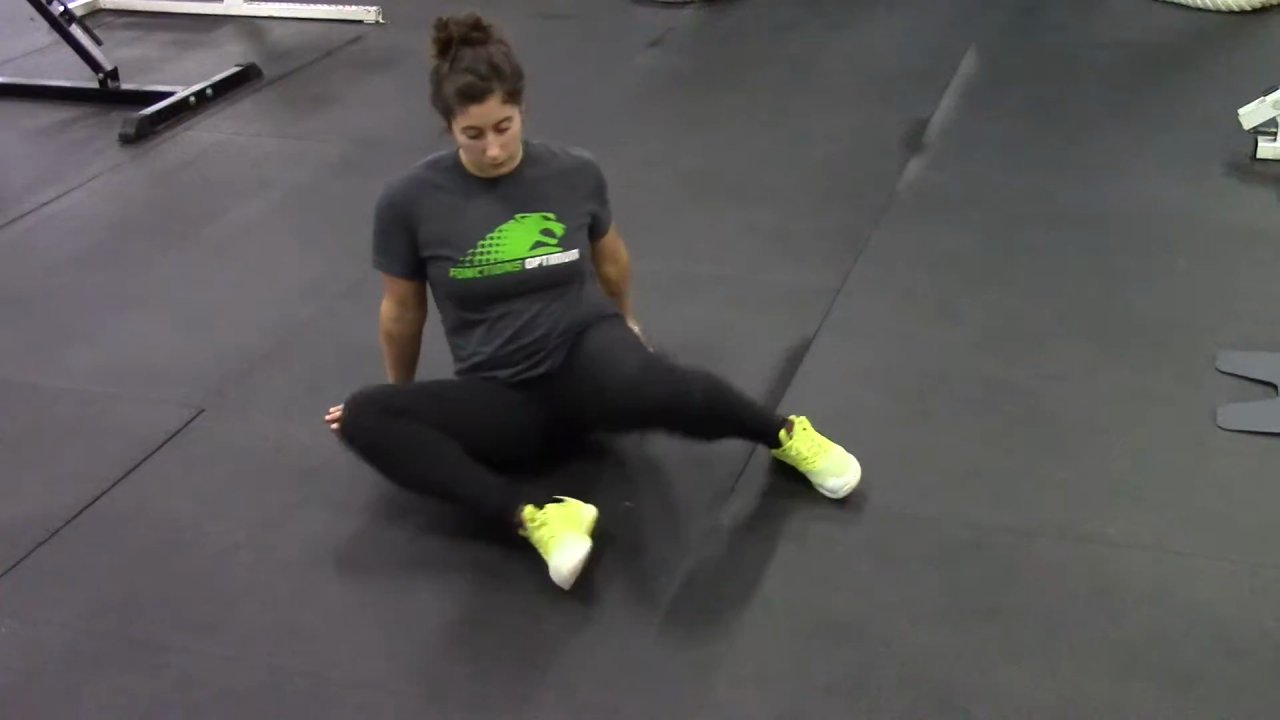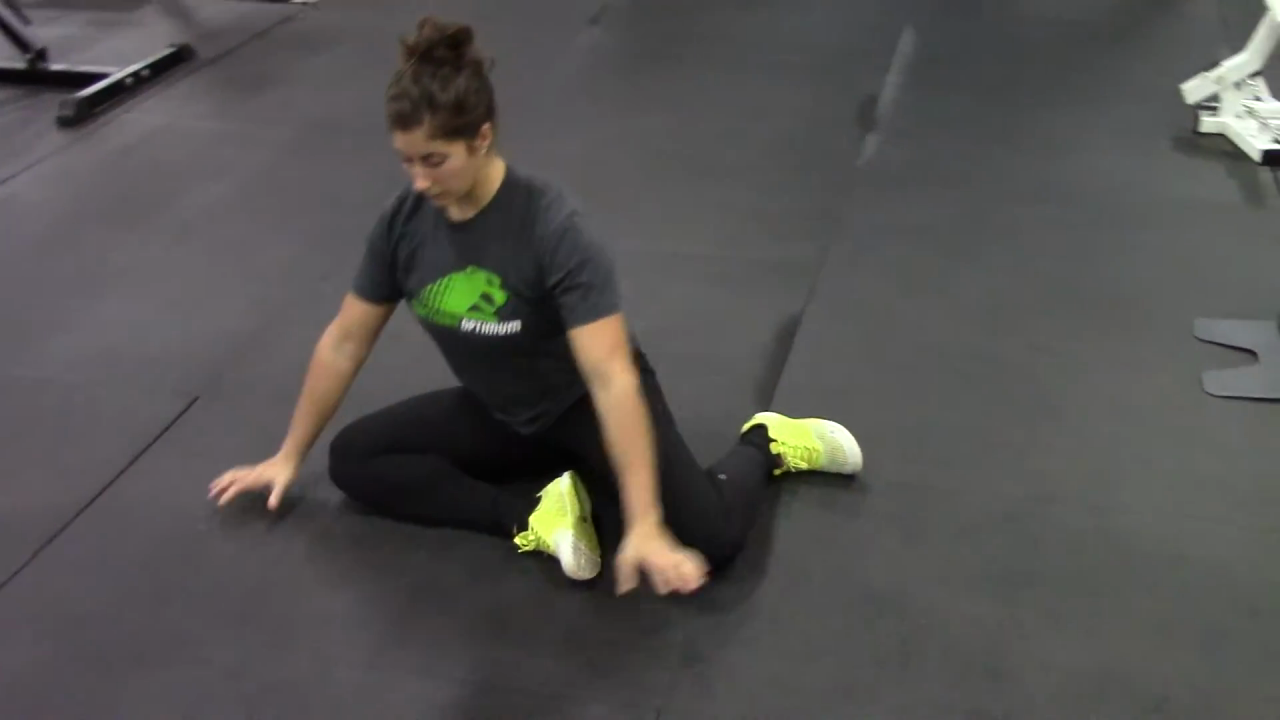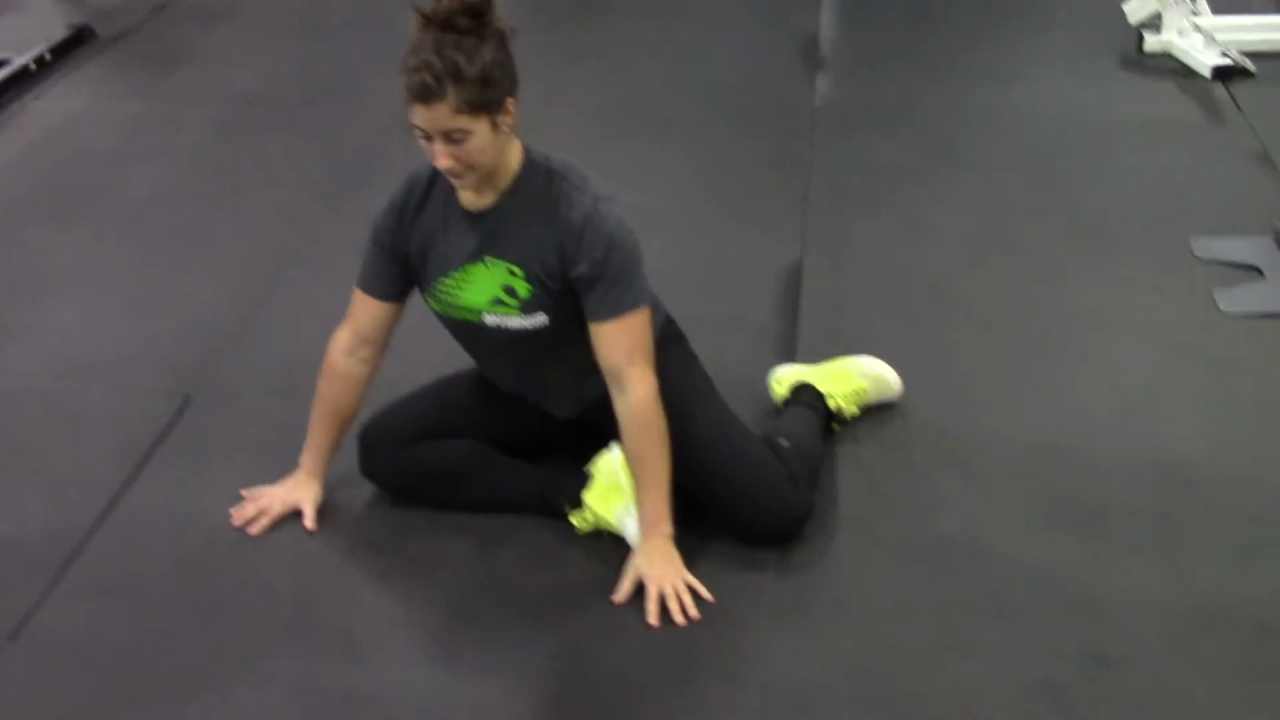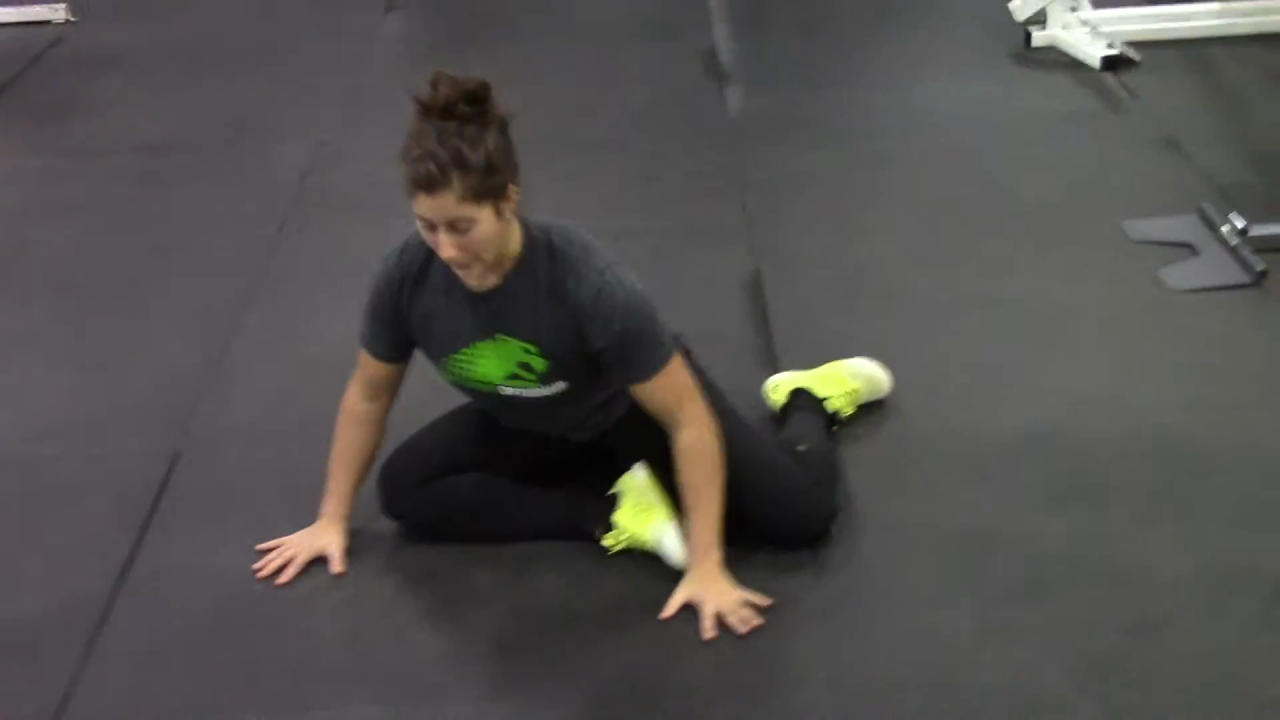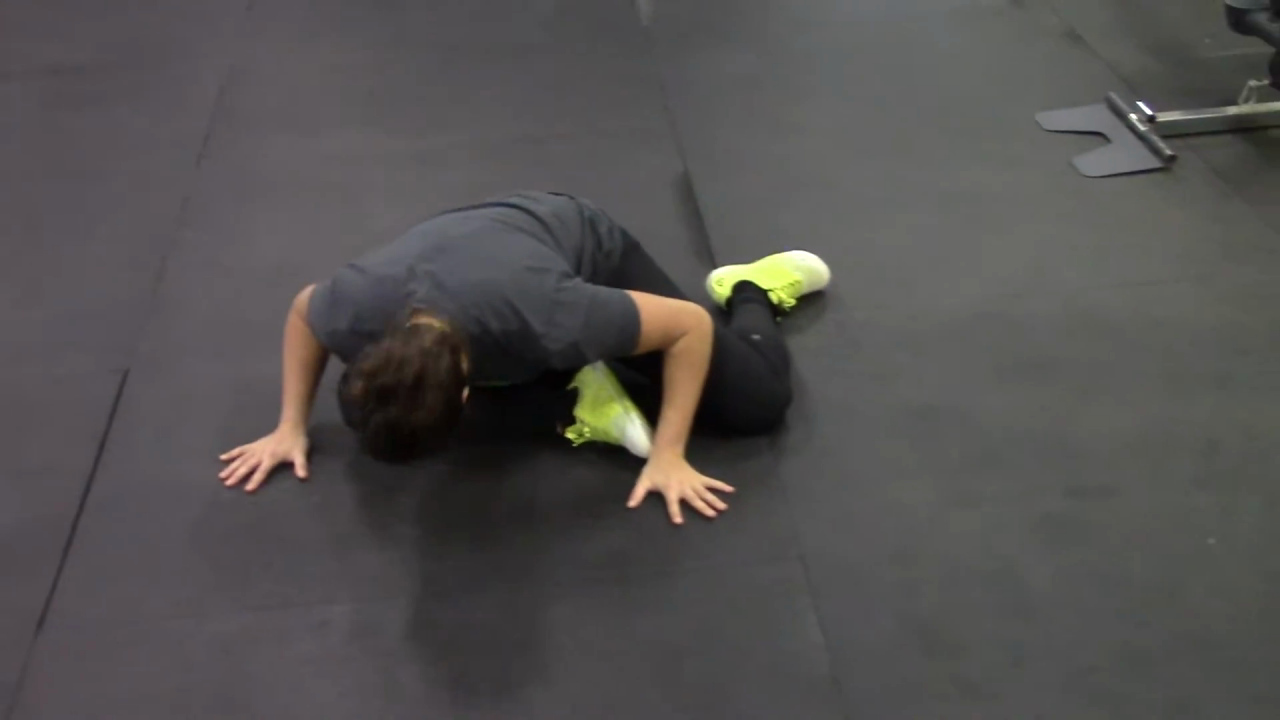
dt=1s
person 1, frame 1
left shoulder: (574, 172)
right shoulder: (410, 200)
right elbow: (401, 311)
left wrist: (624, 317)
right wrist: (399, 395)
left hip: (584, 367)
right hip: (502, 401)
left knee: (651, 392)
right knee: (361, 419)
left ankle: (784, 434)
right ankle: (534, 516)
person 1, frame 2
left shoulder: (555, 231)
right shoulder: (404, 221)
left elbow: (612, 379)
right elbow: (345, 342)
left wrist: (647, 524)
right wrist: (288, 456)
left hip: (583, 404)
right hip: (498, 415)
left knee: (706, 542)
right knee: (352, 459)
left ankle: (762, 446)
right ankle: (532, 515)
person 1, frame 3
left shoulder: (583, 217)
right shoulder: (411, 208)
left elbow: (631, 383)
right elbow: (355, 346)
left wrist: (656, 540)
right wrist: (309, 473)
left hip: (635, 367)
right hip: (523, 394)
left knee: (771, 510)
right knee: (383, 451)
left ankle: (812, 396)
right ankle: (586, 490)
person 1, frame 4
left shoulder: (591, 285)
right shoulder: (406, 277)
left elbow: (688, 421)
right elbow: (368, 397)
left wrist: (705, 566)
right wrist: (332, 519)
left hip: (634, 408)
right hip: (525, 427)
left knee: (800, 516)
right knee: (404, 491)
left ankle: (809, 400)
right ankle: (615, 512)
person 1, frame 5
left shoulder: (549, 323)
right shoulder: (353, 318)
left elbow: (691, 325)
right elbow: (301, 309)
left wrist: (668, 455)
right wrist: (291, 428)
left hip: (589, 251)
right hip: (491, 246)
left knee: (758, 402)
right knee: (360, 407)
left ankle: (753, 288)
right ankle: (575, 402)
